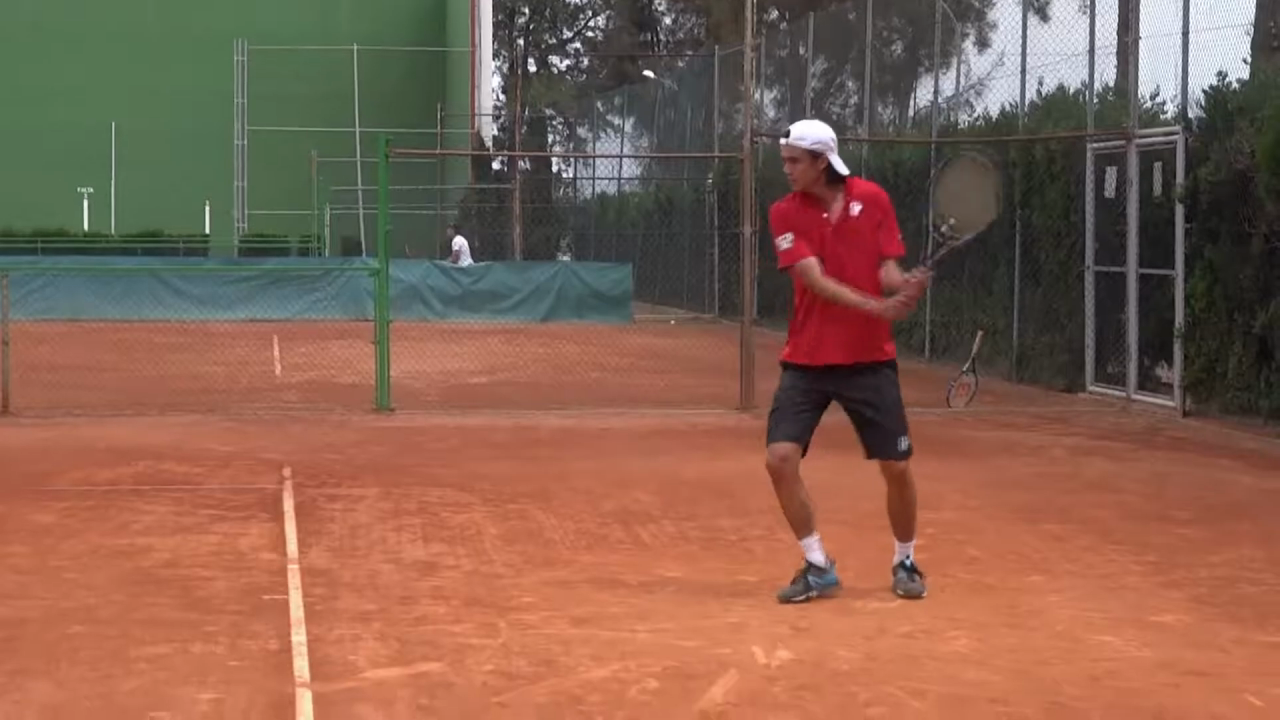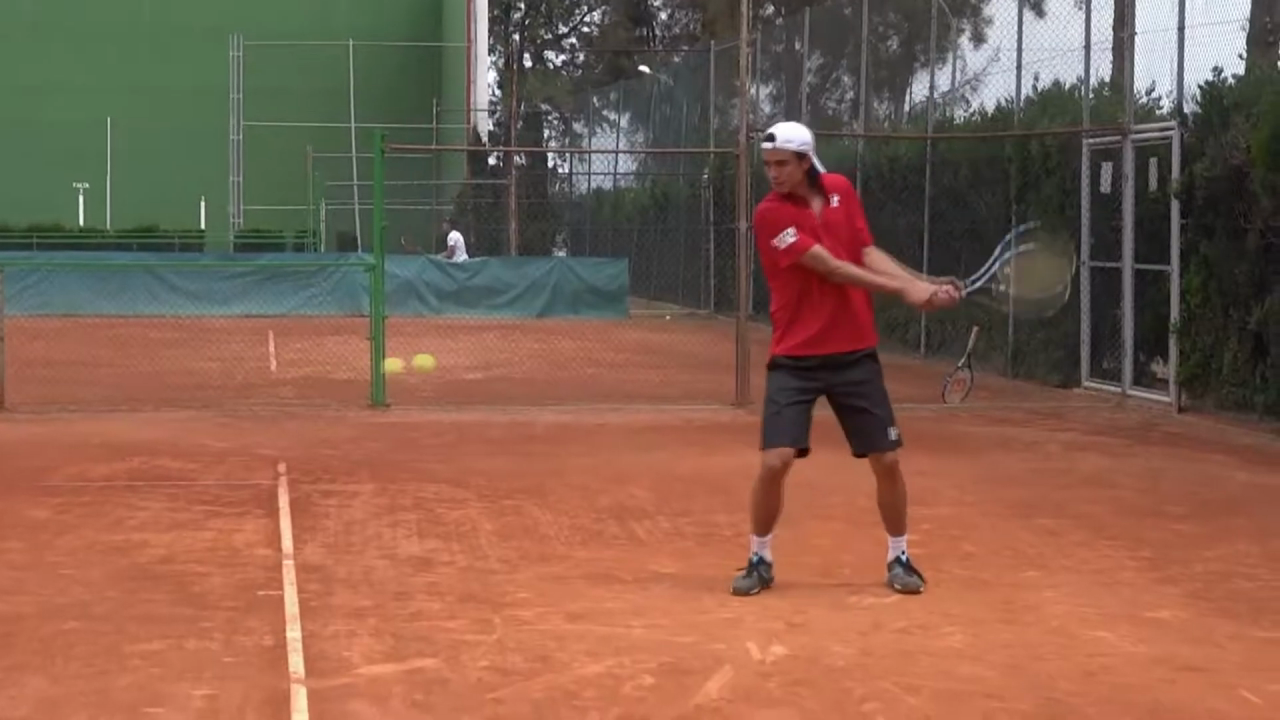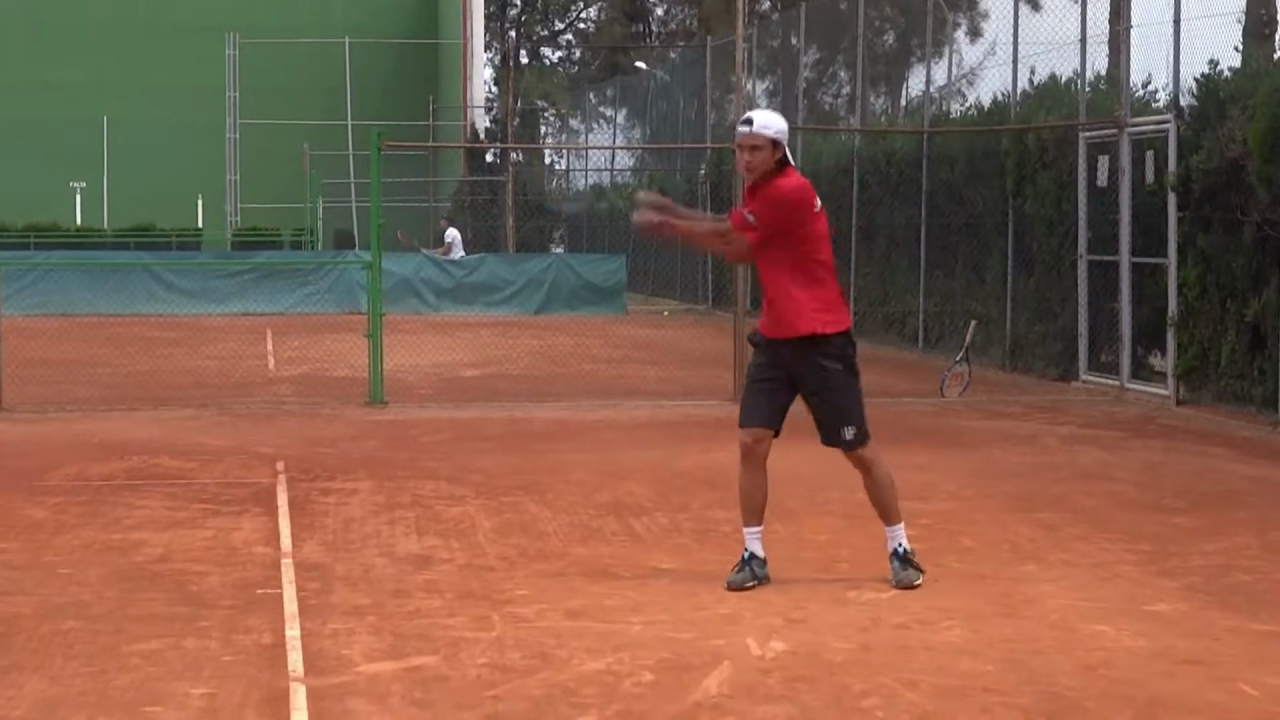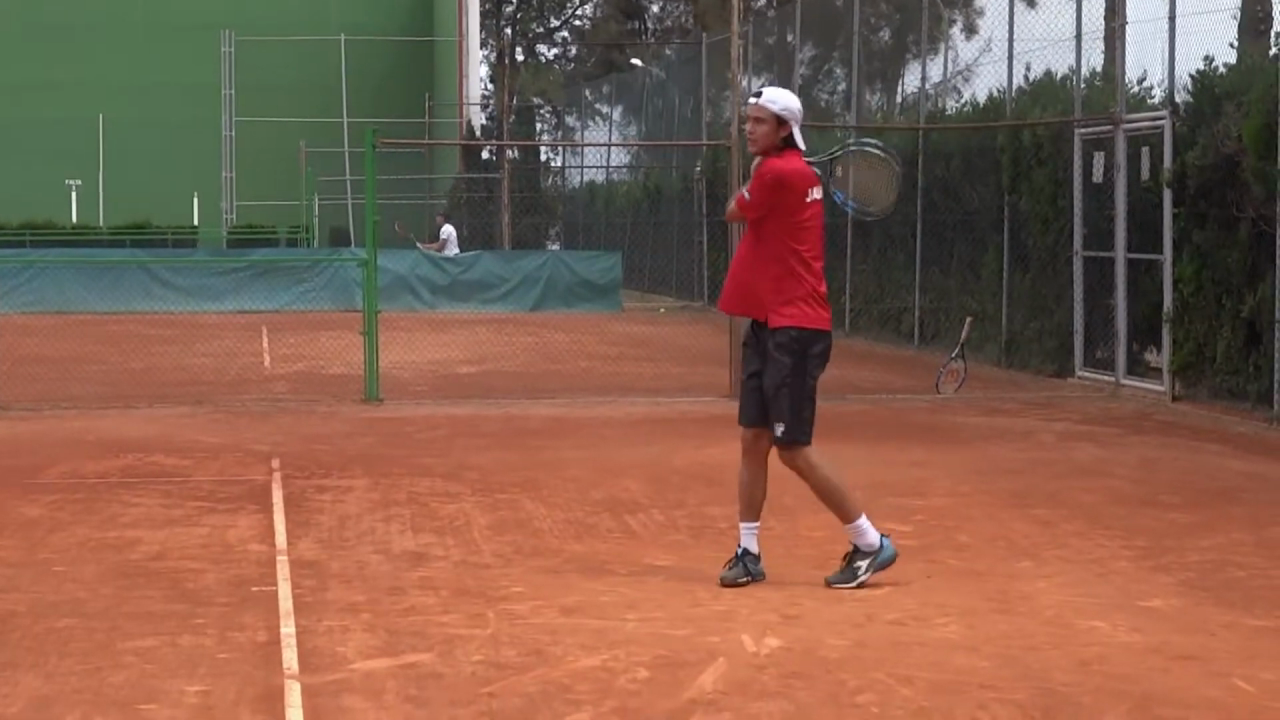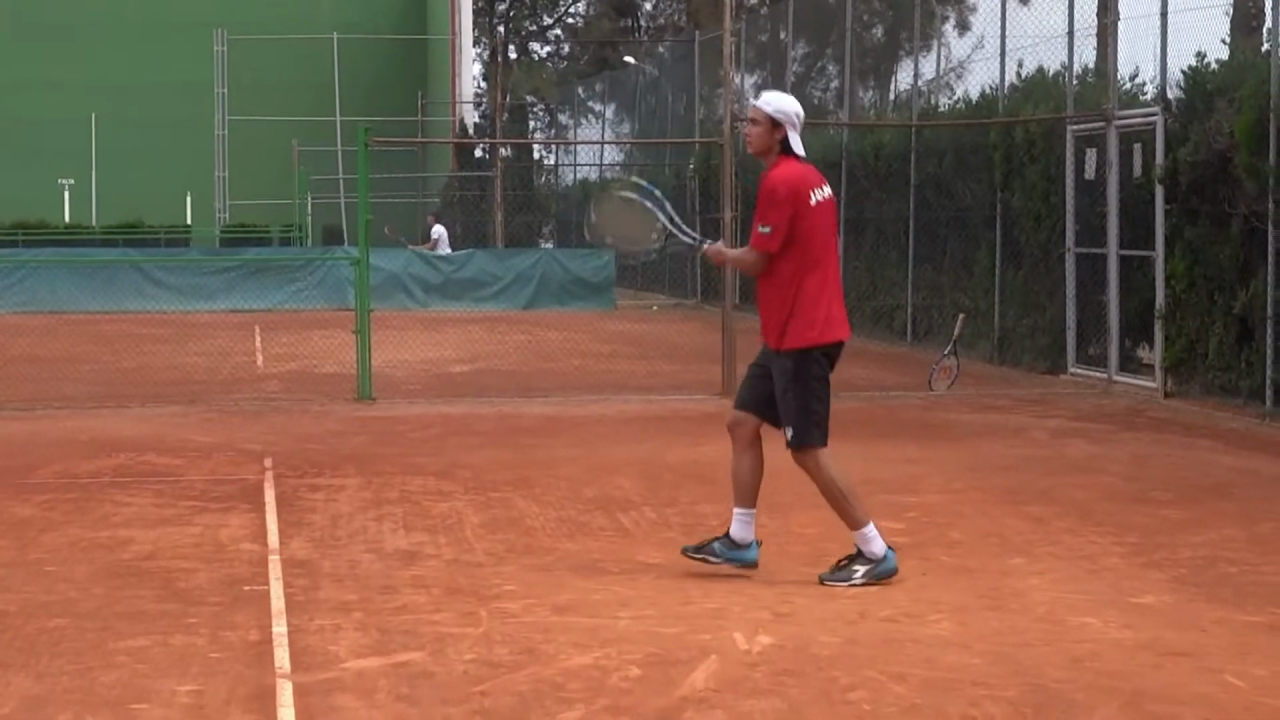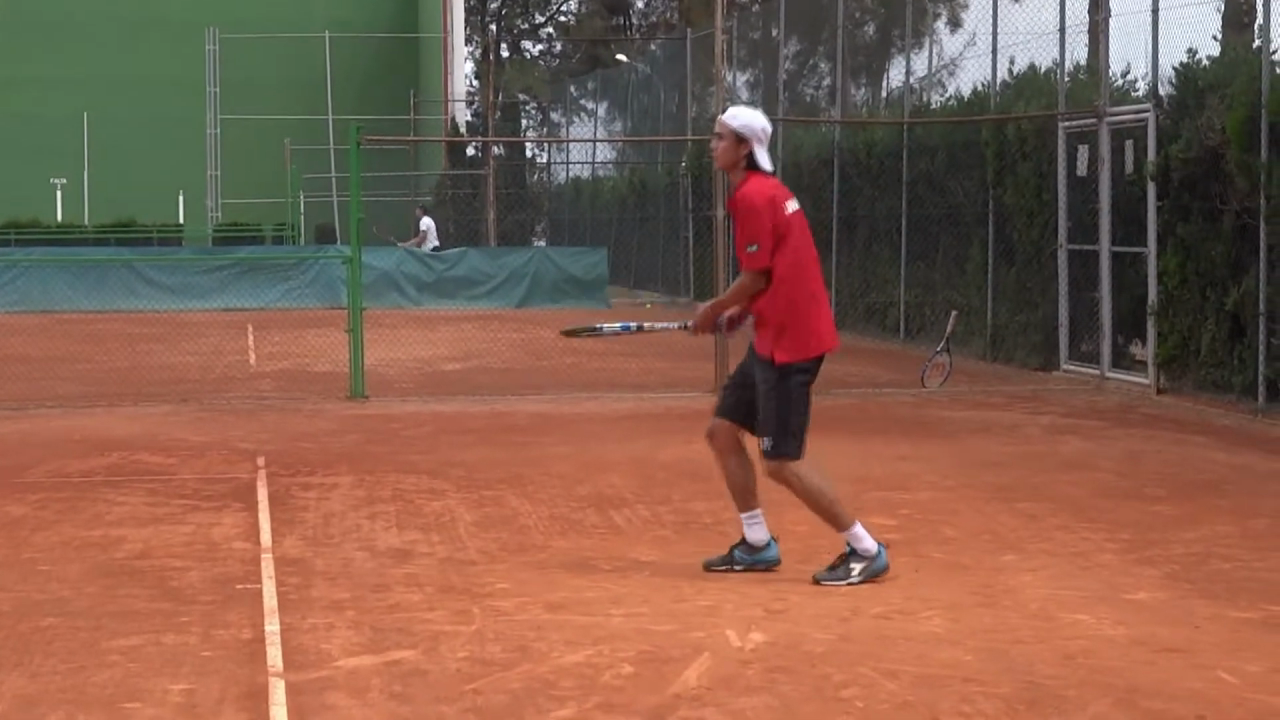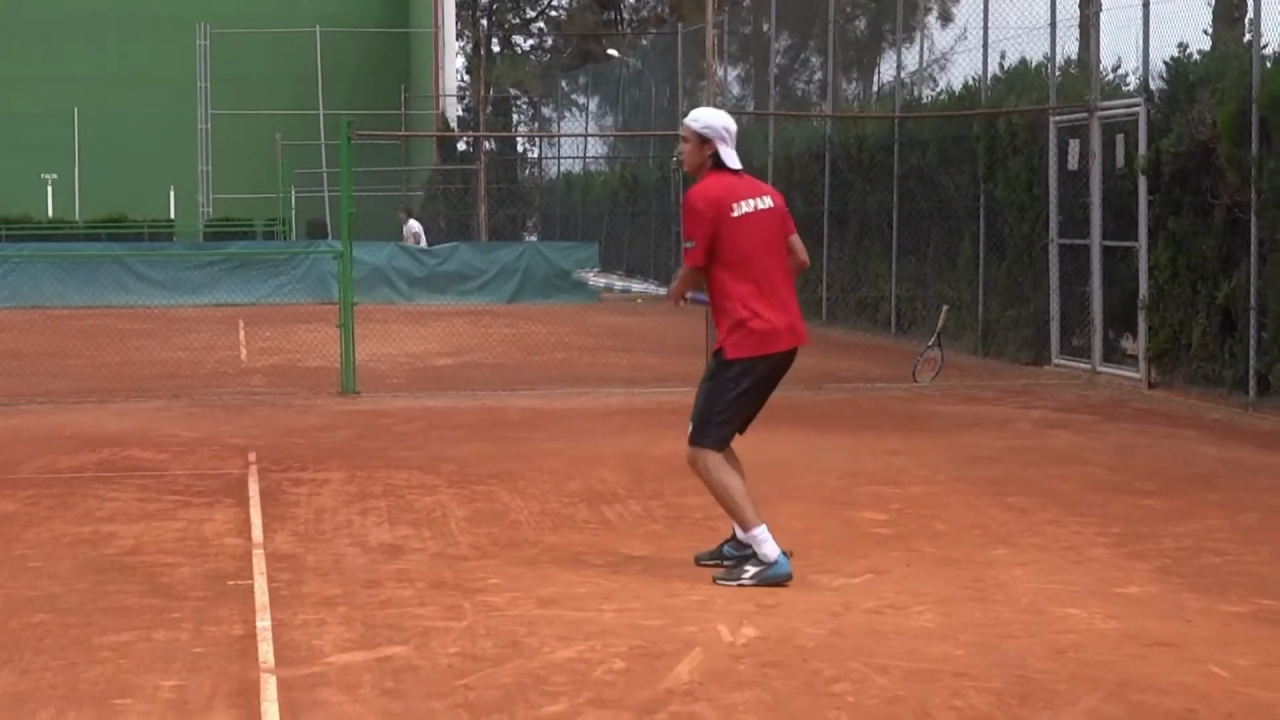
dt=0.3s
person 1, frame 1
left shoulder: (871, 198)
right shoulder: (785, 213)
left elbow: (888, 267)
right elbow: (815, 280)
left wrist: (906, 288)
right wrist: (875, 307)
left hip: (869, 360)
right hip: (807, 360)
left knee: (897, 469)
right knee: (779, 459)
left ankle: (905, 561)
right ankle: (818, 565)
person 1, frame 2
left shoulder: (842, 190)
right shoulder: (769, 214)
left elbow: (867, 253)
right elbow: (831, 268)
left wrist: (923, 282)
right wrist: (905, 290)
left hip: (854, 352)
right hip: (795, 358)
left knee: (886, 460)
right knee: (775, 463)
left ankle: (898, 557)
right ankle: (759, 559)
person 1, frame 3
left shoulder: (791, 190)
right shoulder: (760, 189)
left elbow: (728, 236)
right elbow: (738, 247)
left wrist: (669, 224)
right wrist: (670, 220)
left hip: (823, 337)
right hip: (776, 338)
left knee: (859, 450)
right knee: (752, 444)
left ankle: (899, 548)
right ankle: (753, 555)
person 1, frame 4
left shoulder: (779, 173)
right shoulder: (786, 170)
left elbow: (734, 213)
left wrist: (760, 160)
left hip: (795, 329)
right hip: (768, 326)
left knee: (793, 451)
right knee: (752, 442)
left ankle: (870, 544)
right ankle: (748, 552)
person 1, frame 5
left shoulder: (780, 181)
right shoulder: (807, 176)
left elbow: (756, 261)
left wrist: (720, 253)
right wrist: (741, 258)
left hip: (805, 334)
right hip: (790, 328)
left knee: (807, 452)
right knee: (741, 423)
left ankle: (875, 553)
right ankle: (740, 540)
person 1, frame 6
left shoulder: (753, 197)
right shoulder: (767, 191)
left elbow: (755, 279)
left wrist: (712, 310)
right wrist: (740, 310)
left hip: (790, 344)
right hip: (774, 339)
left knee: (782, 464)
right knee: (721, 431)
left ankle: (865, 550)
right ankle: (757, 543)
person 1, frame 7
left shoulder: (700, 197)
right shoulder: (765, 192)
left elbow: (692, 274)
right elbow: (800, 260)
left wrist: (677, 291)
left hip: (746, 343)
right hip: (783, 338)
left knee: (703, 453)
right knee: (714, 435)
left ankle: (769, 557)
right ankle: (745, 538)
